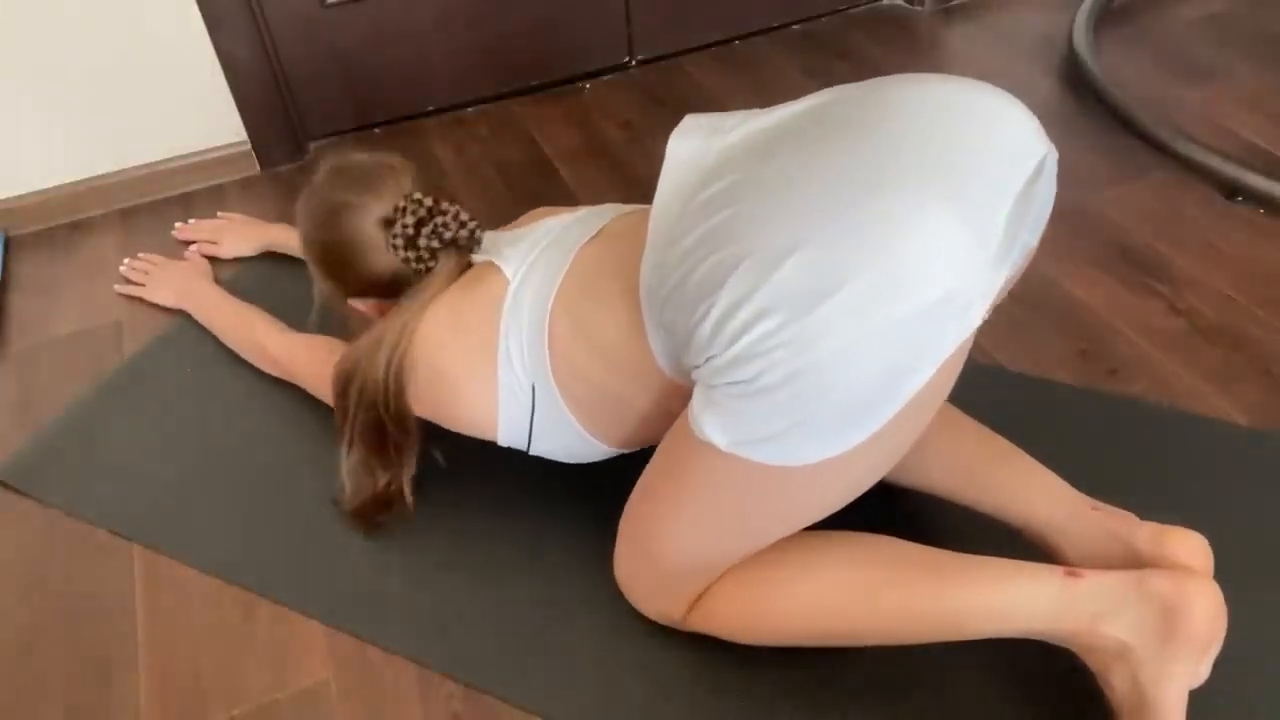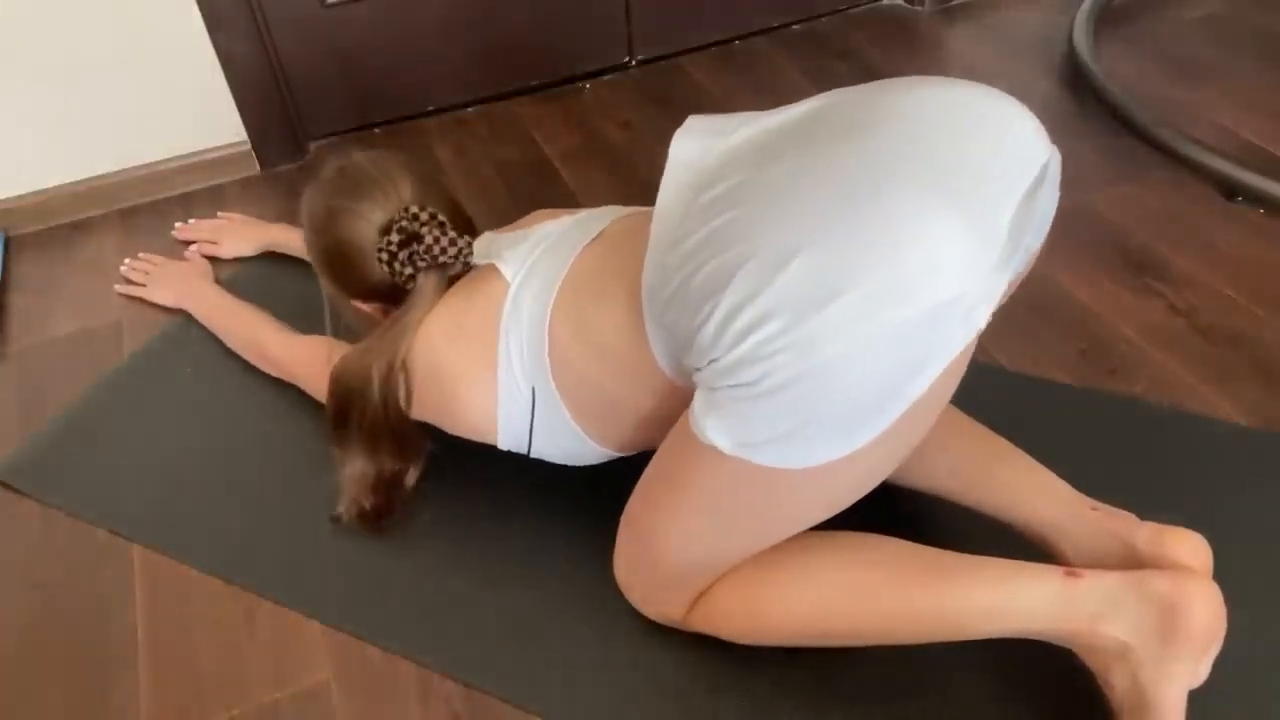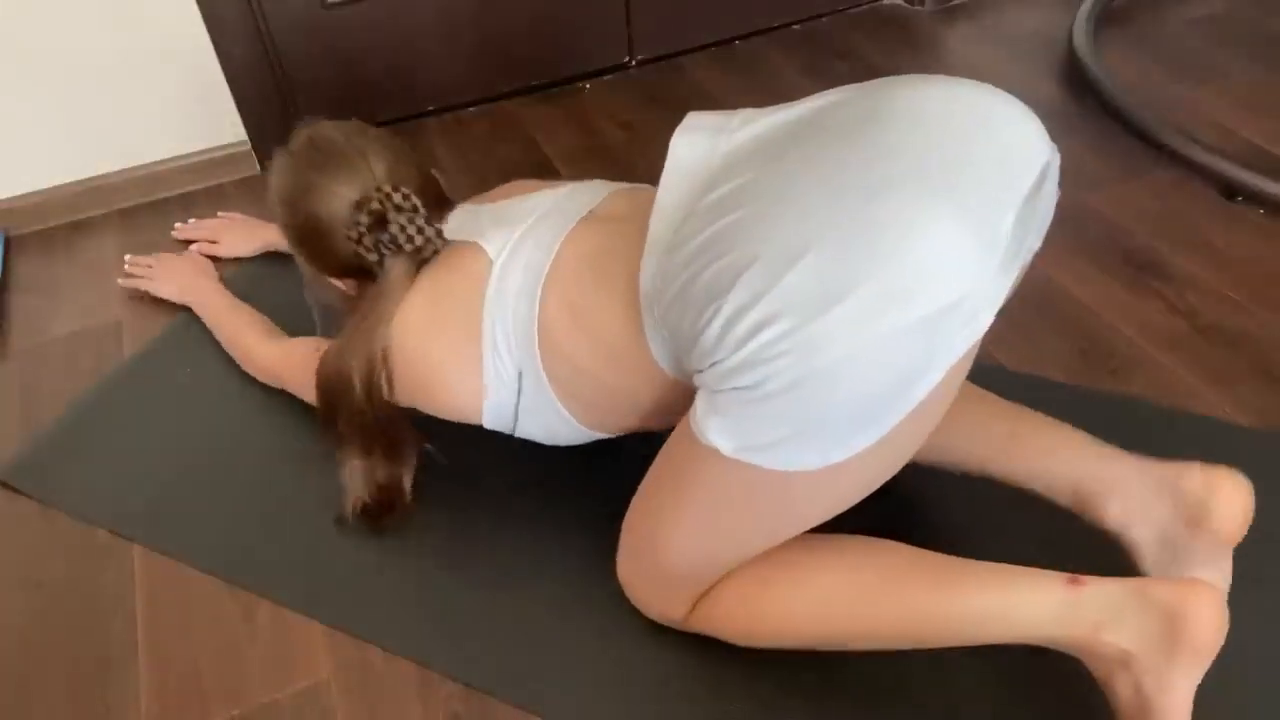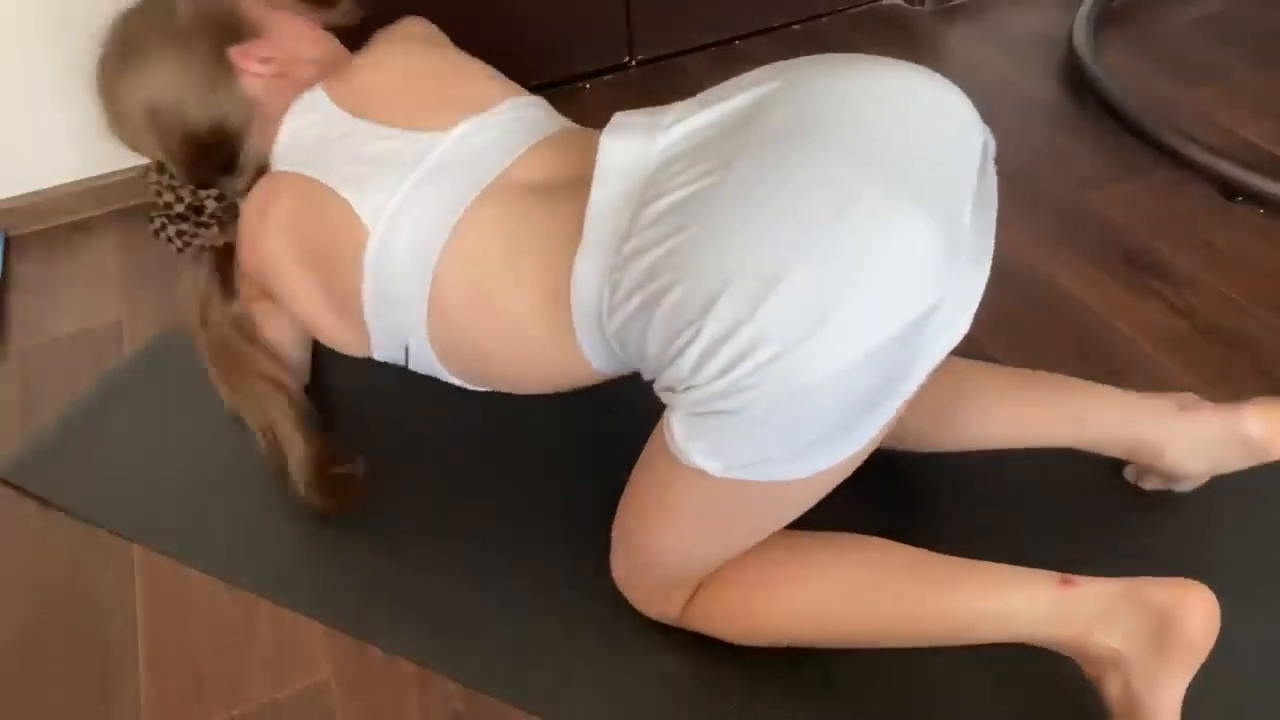
dt=0.4s
person 1, frame 1
left shoulder: (414, 359)
right shoulder: (510, 235)
left elbow: (290, 351)
right elbow: (391, 241)
left wrist: (198, 292)
right wrist: (273, 233)
left hip: (836, 291)
left knee: (668, 579)
right knee: (838, 402)
left ankle: (1104, 610)
right ankle: (1096, 530)
person 1, frame 2
left shoulder: (417, 363)
right shoulder: (513, 238)
left elbow: (294, 354)
right elbow: (395, 236)
left wrist: (200, 294)
right wrist: (274, 233)
left hip: (831, 294)
left knee: (669, 580)
right knee: (838, 402)
left ankle: (1108, 611)
right ankle: (1099, 531)
person 1, frame 3
left shoulder: (402, 345)
right shoulder: (495, 206)
left elbow: (284, 359)
left wrist: (202, 289)
right wrist: (281, 228)
left hip: (842, 292)
left knee: (668, 576)
right knee: (852, 393)
left ankle: (1112, 617)
right ankle: (1132, 489)
person 1, frame 4
left shoulder: (270, 236)
left elbow: (277, 369)
left hip: (801, 301)
left knee: (664, 574)
right knee: (833, 390)
left ankle: (1104, 617)
right ankle: (1175, 427)
